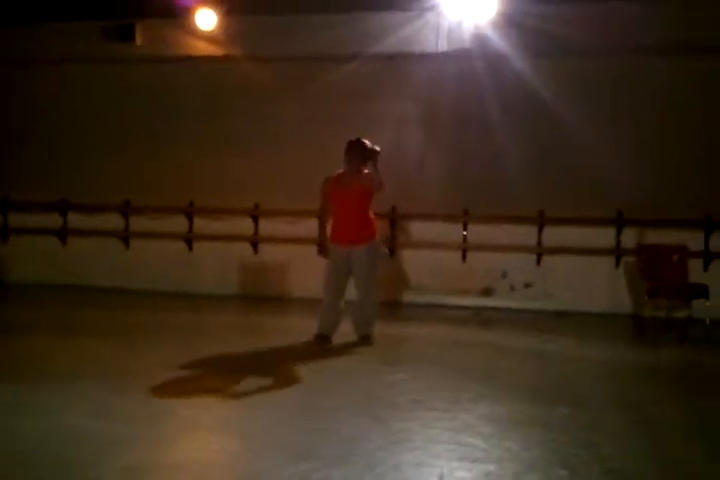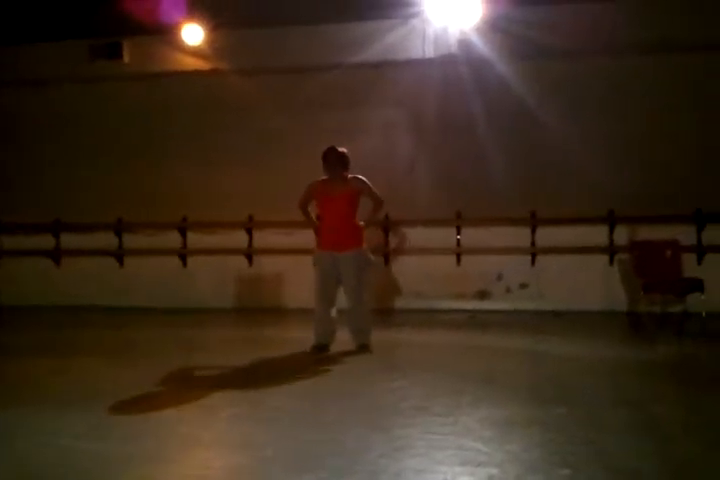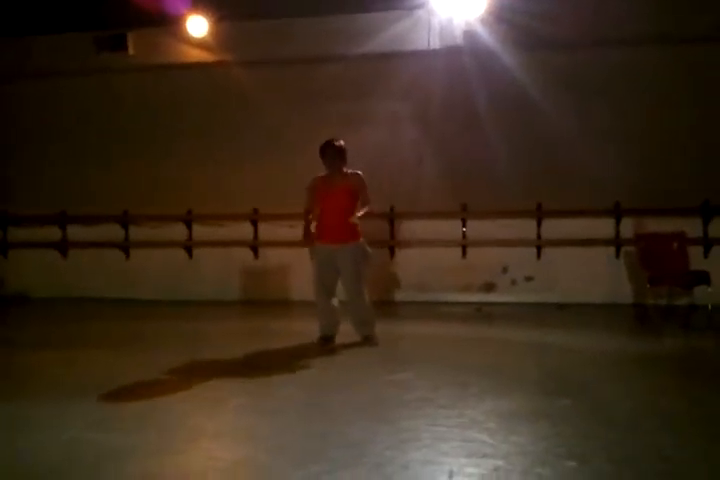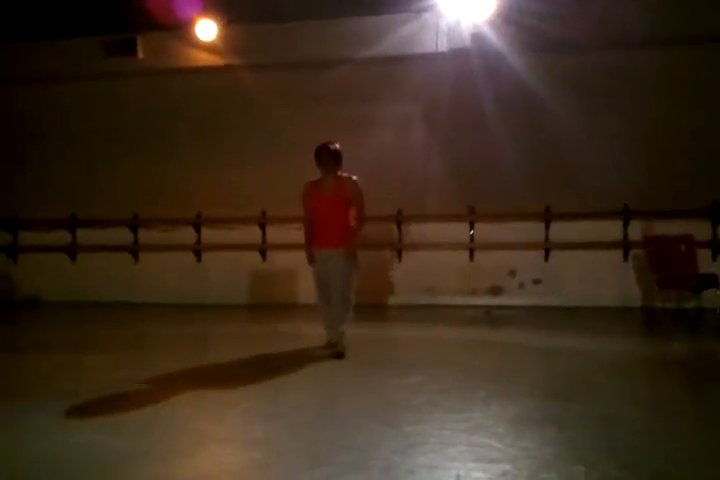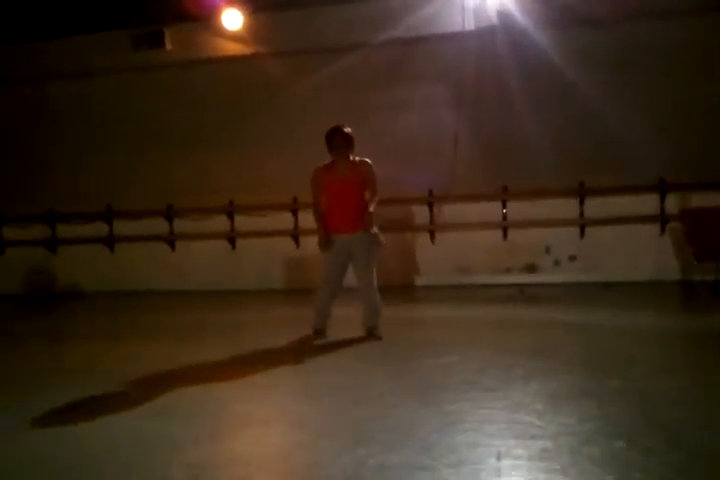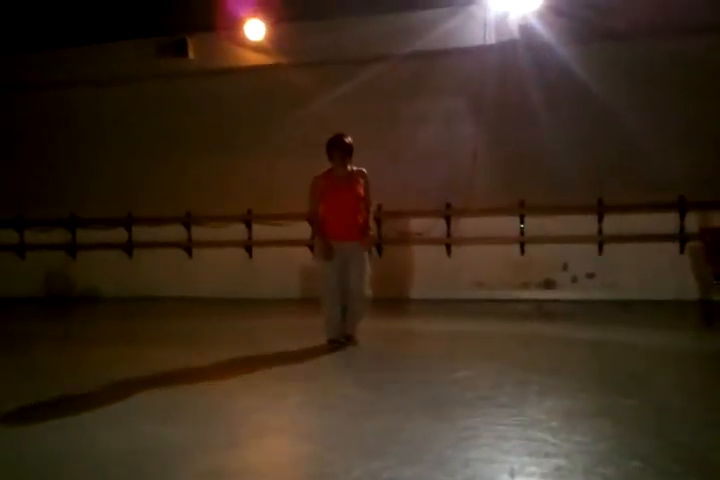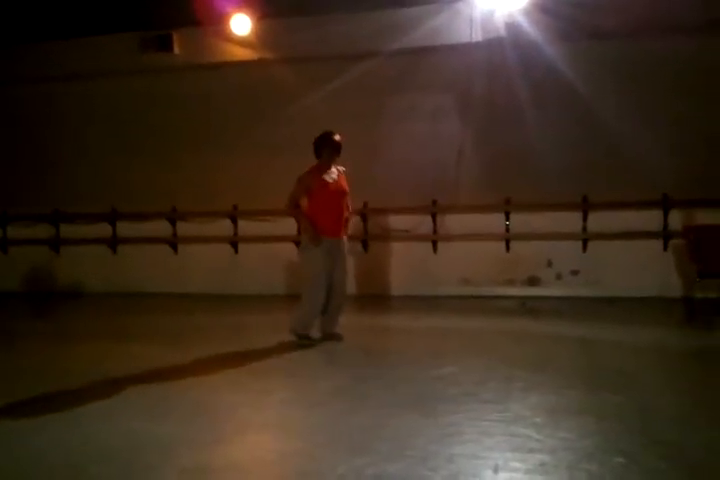
dt=0.7s
person 1, frame 1
left shoulder: (368, 178)
right shoulder: (331, 182)
left elbow: (379, 187)
right elbow: (324, 212)
left wrist: (374, 161)
right wrist: (321, 240)
left hip: (365, 243)
right hip: (338, 244)
left knee: (366, 290)
right knee: (332, 289)
left ankle: (364, 331)
right ankle: (325, 330)
person 1, frame 2
left shoulder: (356, 183)
right shoulder: (316, 187)
left elbow: (378, 202)
right elbow: (303, 205)
left wrist: (365, 223)
right wrist: (314, 224)
left hip: (352, 250)
right hip: (325, 251)
left knee: (356, 297)
right knee: (323, 298)
left ankle: (362, 340)
right ankle: (323, 340)
person 1, frame 3
left shoulder: (355, 178)
right shoulder: (316, 183)
left elbow: (366, 205)
right elbow: (308, 211)
left wrist: (356, 216)
right wrist: (307, 229)
left hip: (350, 243)
right hip: (322, 244)
left knee: (355, 290)
right knee: (323, 291)
left ankle: (367, 332)
right ankle: (328, 332)
person 1, frame 4
left shoulder: (350, 183)
right shoulder: (310, 188)
left elbow: (359, 215)
right elbow: (308, 220)
left wrist: (353, 242)
right wrist: (308, 247)
left hip: (342, 248)
right hip: (320, 249)
left knee: (341, 295)
right knee: (325, 296)
left ankle: (337, 339)
right ankle: (333, 336)
person 1, frame 5
left shoulder: (364, 167)
right shoulder: (321, 173)
left elbow: (373, 194)
right elbow: (317, 205)
left wrist: (370, 211)
right wrist: (322, 231)
left hip: (362, 233)
right hip: (335, 236)
left knee: (368, 281)
right knee: (329, 283)
left ankle: (372, 325)
right ankle: (319, 325)
person 1, frame 6
left shoulder: (361, 175)
right shoulder: (320, 181)
left elbow: (367, 205)
right elbow: (313, 214)
left wrist: (367, 229)
right wrist: (320, 241)
left hip: (357, 243)
right hip: (332, 244)
left knee: (357, 291)
right knee: (332, 291)
left ankle: (349, 331)
right ankle: (334, 334)
person 1, frame 7
left shoulder: (341, 172)
right shoulder: (309, 177)
right elbow: (292, 203)
left wrist: (347, 217)
right wrist: (305, 222)
left hip: (339, 239)
right hip: (316, 240)
left knee: (338, 288)
right knee: (316, 287)
left ankle: (329, 328)
right ankle: (300, 328)
